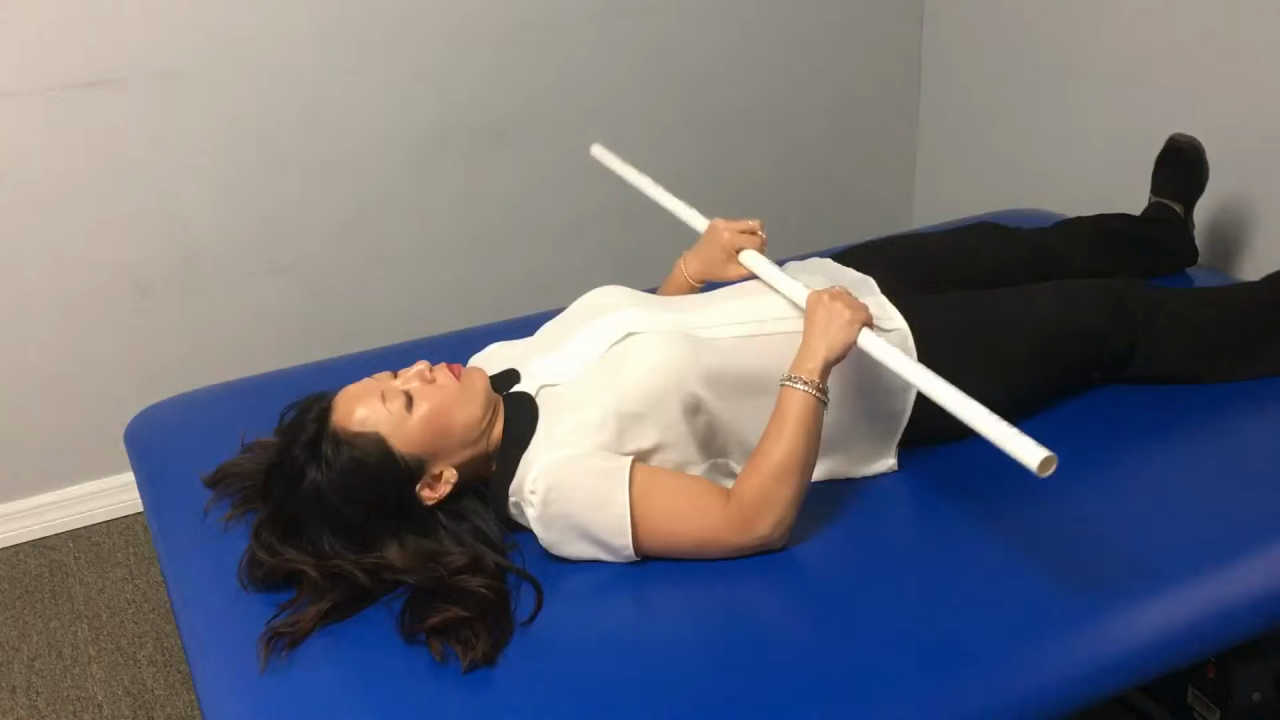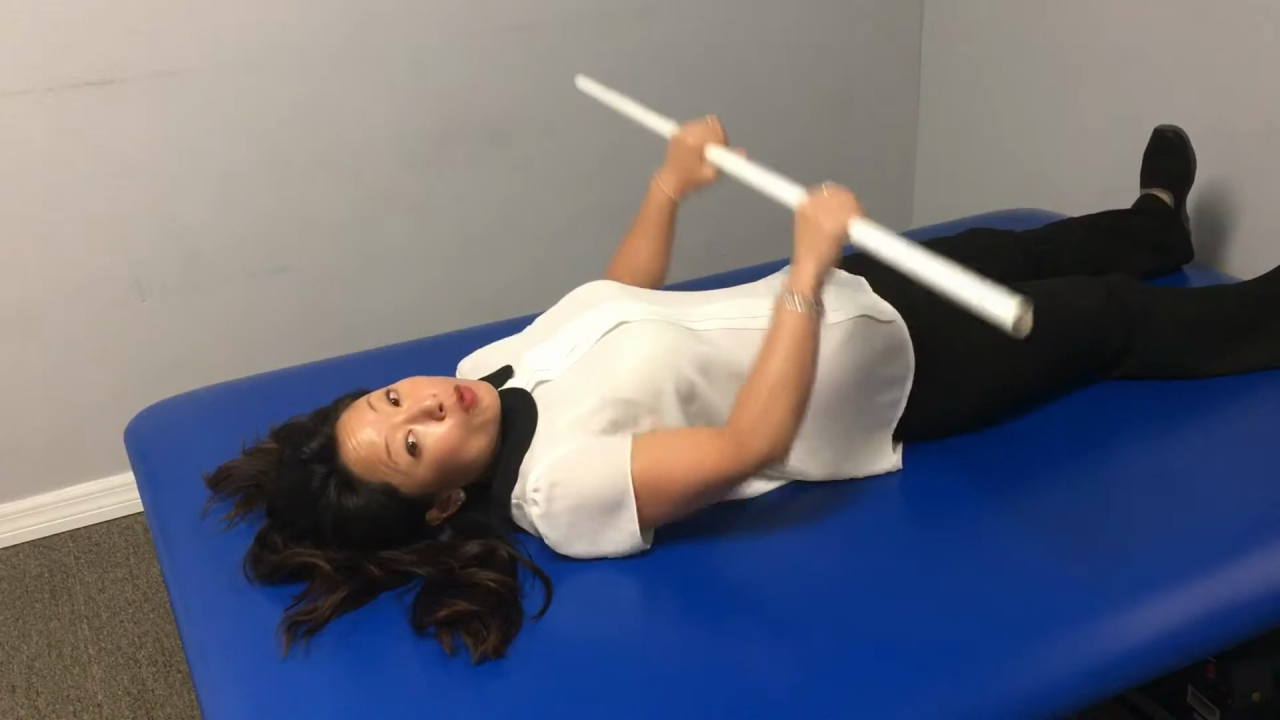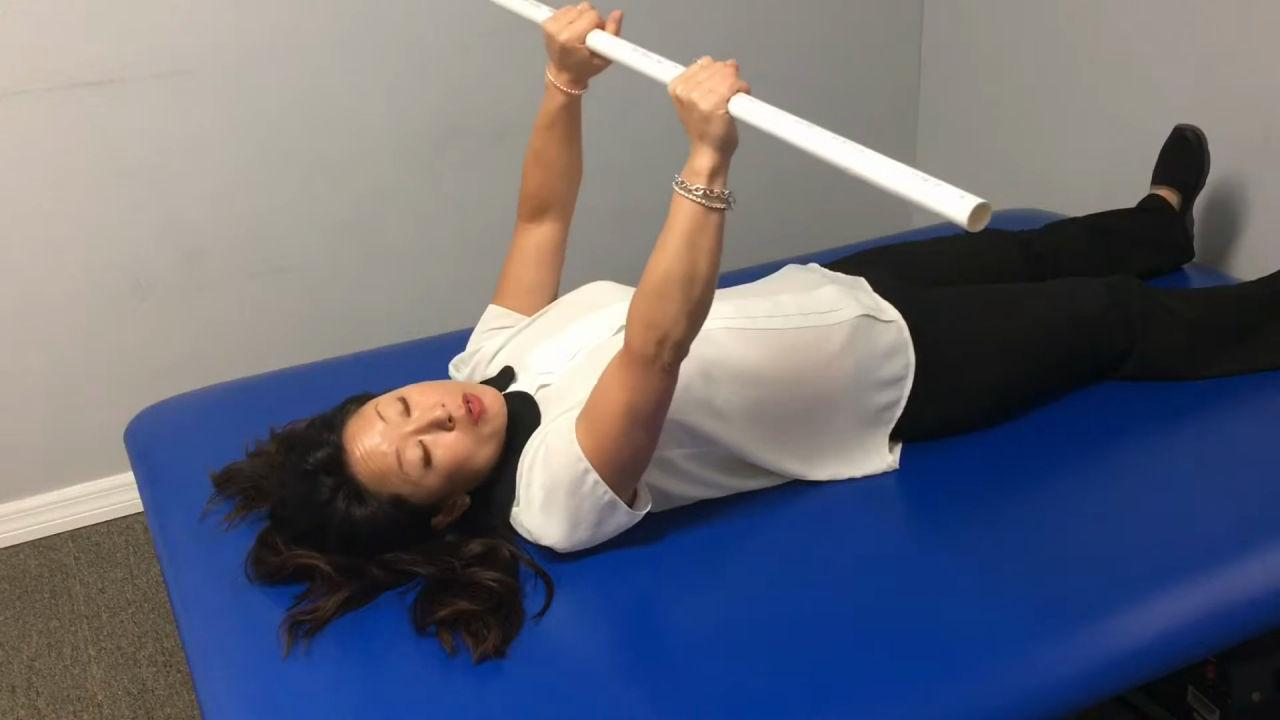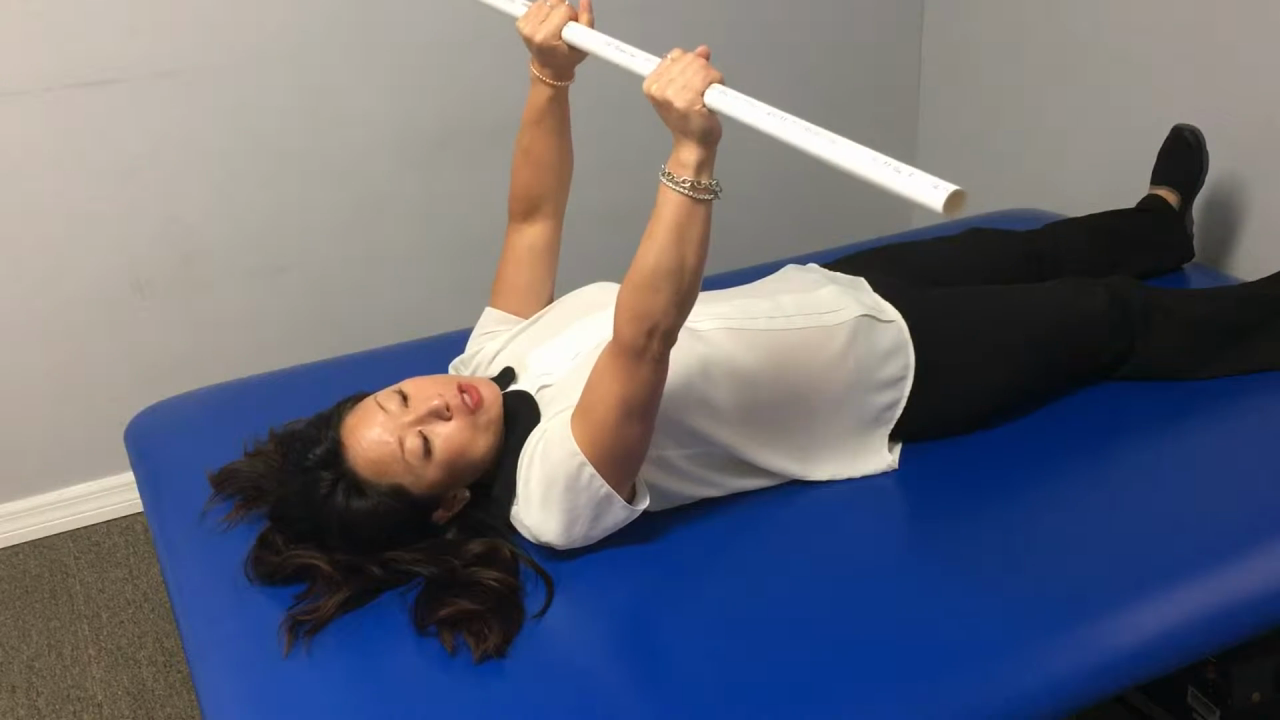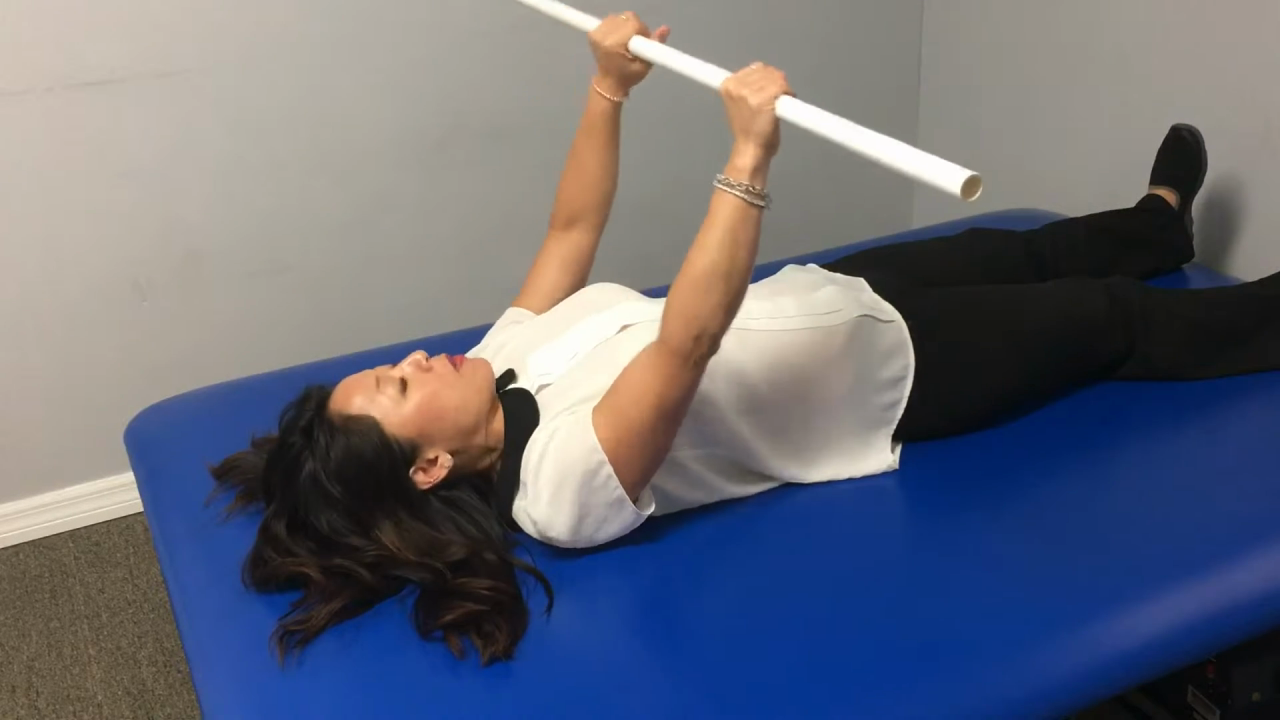
dt=1s
person 1, frame 1
left shoulder: (499, 367)
right shoulder: (556, 489)
right elbow: (755, 519)
left wrist: (692, 270)
right wrist: (816, 362)
left hip: (831, 283)
right hip: (894, 371)
left knee: (1014, 248)
right knee: (1118, 324)
left ankle: (1159, 228)
person 1, frame 2
left shoulder: (497, 364)
right shoulder: (562, 491)
left elbow: (624, 303)
right elbow: (756, 433)
left wrist: (669, 193)
right wrist: (813, 255)
left hip: (835, 303)
right hip: (883, 375)
left knee: (1008, 255)
right knee: (1106, 327)
left ankle: (1153, 229)
person 1, frame 3
left shoulder: (492, 357)
right shoulder: (560, 494)
left elbow: (542, 218)
right elbow: (659, 345)
left wrist: (565, 86)
right wrist: (707, 158)
left hip: (829, 292)
right hip: (892, 370)
left knee: (1012, 249)
right knee: (1115, 322)
left ankle: (1160, 221)
person 1, frame 4
left shoulder: (490, 360)
right shoulder: (557, 494)
left elbow: (534, 216)
right elbow: (644, 338)
right wrist: (692, 152)
left hip: (827, 293)
right hip: (891, 368)
left knee: (1008, 251)
right knee: (1115, 322)
left ankle: (1159, 223)
person 1, frame 5
left shoulder: (504, 360)
right shoulder: (567, 486)
left elbow: (572, 231)
right elbow: (688, 339)
left wrist: (607, 91)
right wrist: (750, 156)
left hip: (830, 292)
right hip: (888, 367)
left knee: (1013, 251)
right knee: (1117, 321)
left ankle: (1160, 221)
